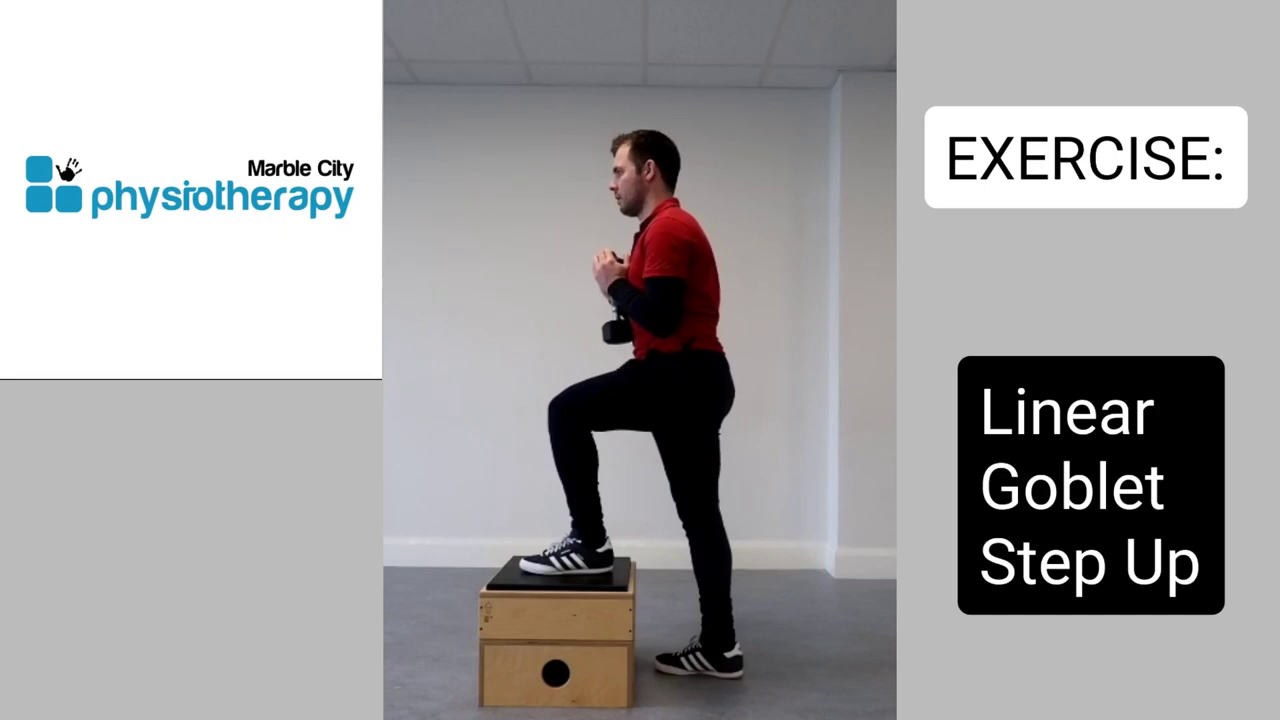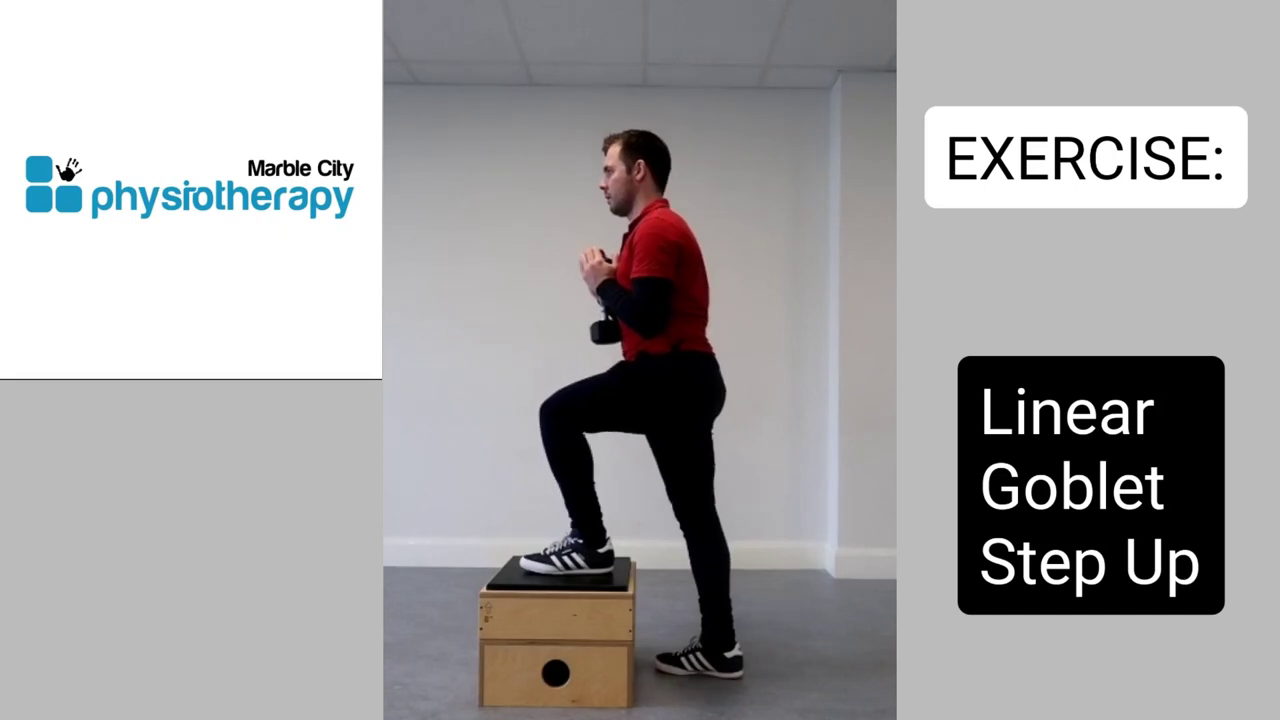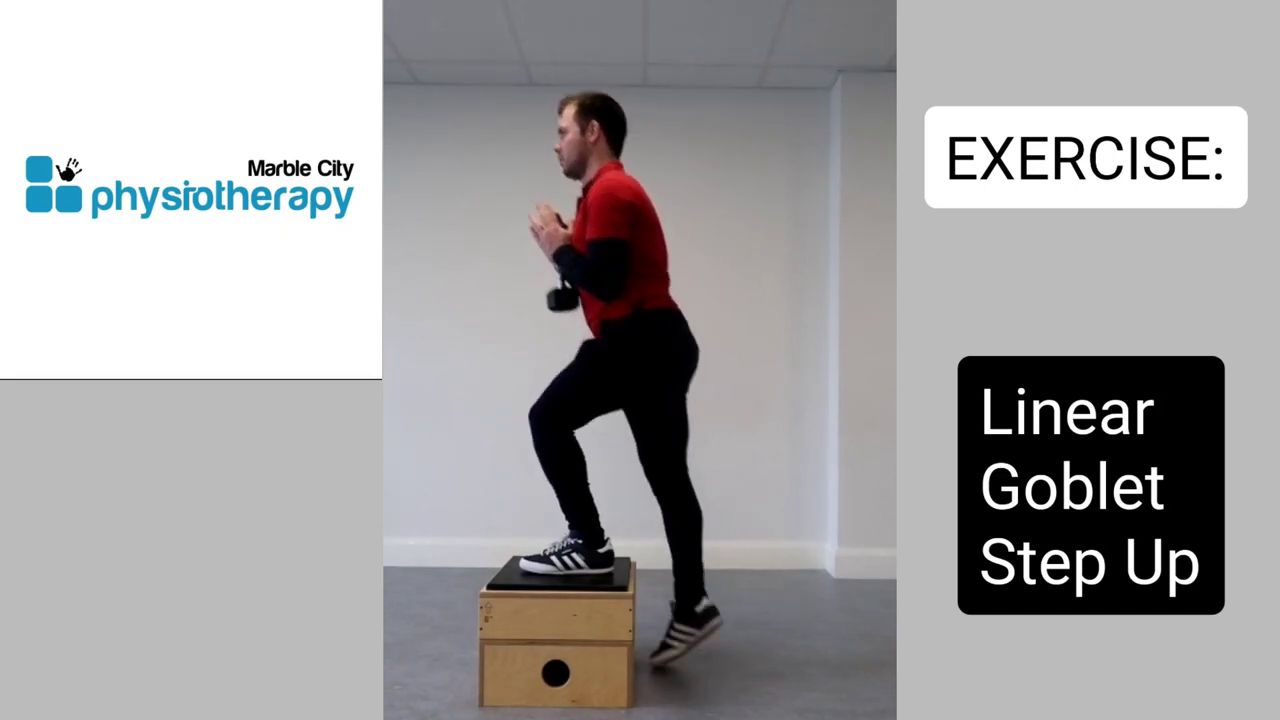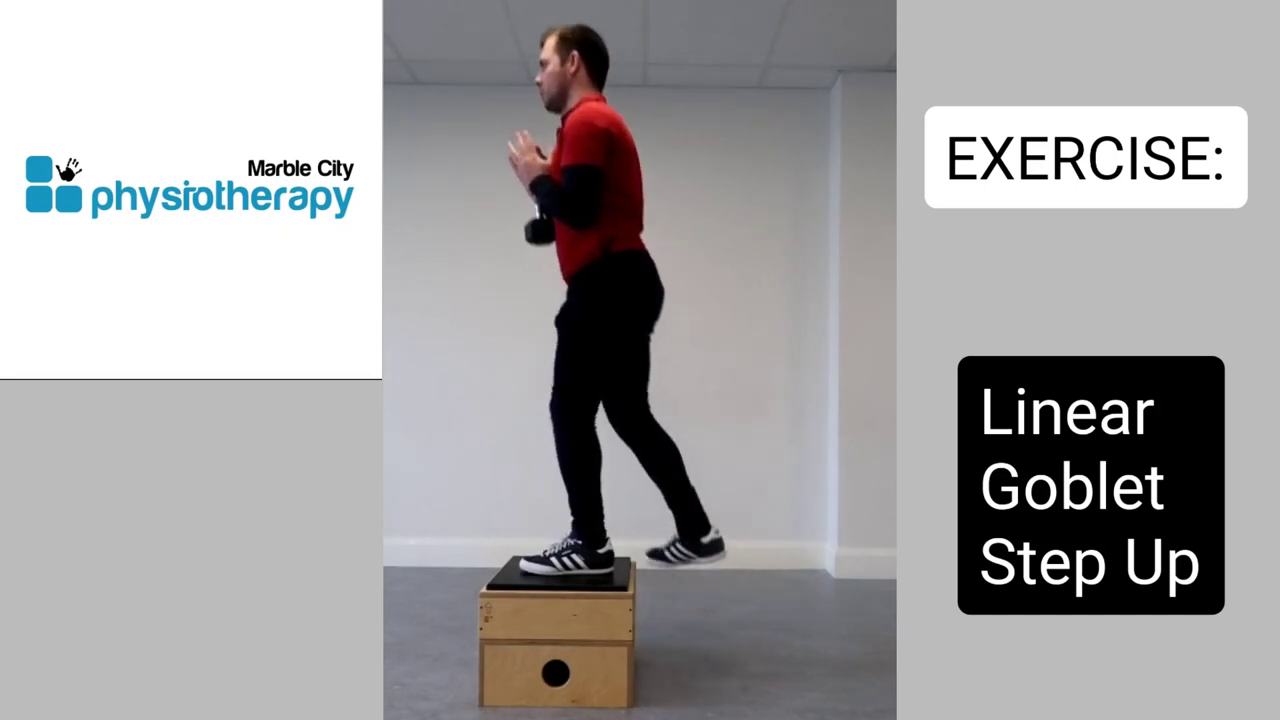
dt=0.3s
person 1, frame 1
left shoulder: (667, 228)
right shoulder: (665, 227)
left elbow: (661, 318)
left wrist: (614, 285)
right wrist: (626, 284)
left hip: (683, 377)
right hip: (692, 379)
left knee: (568, 412)
right knee: (699, 514)
left ankle: (588, 542)
right ankle: (719, 646)
person 1, frame 2
left shoulder: (656, 229)
right shoulder: (655, 228)
left elbow: (648, 319)
left wrist: (602, 284)
right wrist: (612, 285)
left hip: (672, 378)
right hip: (684, 380)
left knee: (560, 414)
right knee: (695, 514)
left ankle: (589, 542)
right ankle: (719, 644)
person 1, frame 3
left shoulder: (608, 191)
right shoulder: (612, 189)
left elbow: (605, 280)
left wrist: (556, 248)
right wrist: (567, 247)
left hip: (642, 341)
right hip: (657, 342)
left knee: (549, 417)
right knee: (667, 477)
left ankle: (588, 543)
right ankle: (692, 606)
person 1, frame 4
left shoulder: (586, 121)
right shoulder: (596, 121)
left elbow: (577, 210)
left wrist: (535, 178)
right wrist: (545, 180)
left hip: (607, 285)
right hip: (624, 283)
left knee: (571, 412)
right knee: (629, 413)
left ankle: (589, 544)
right ankle: (695, 531)
